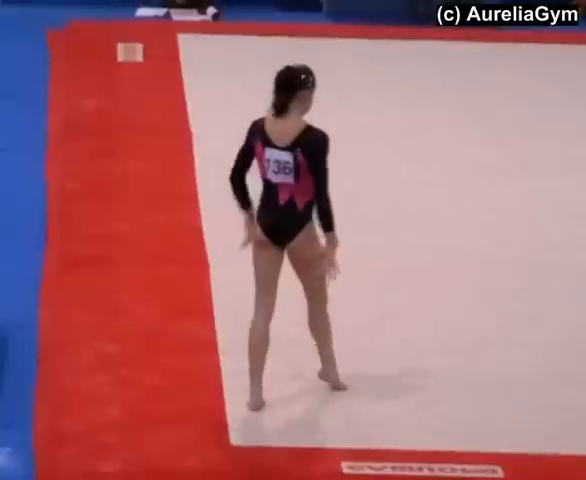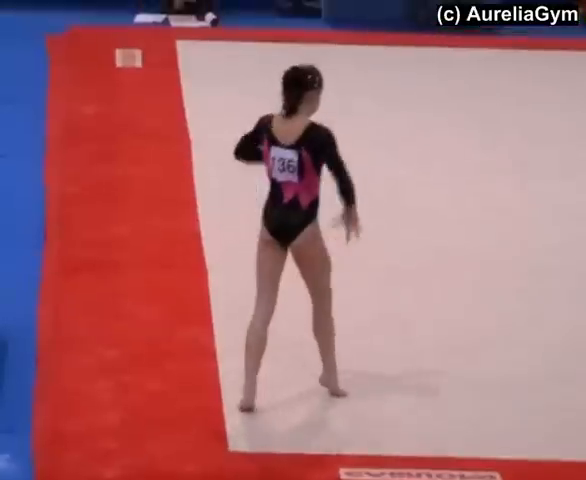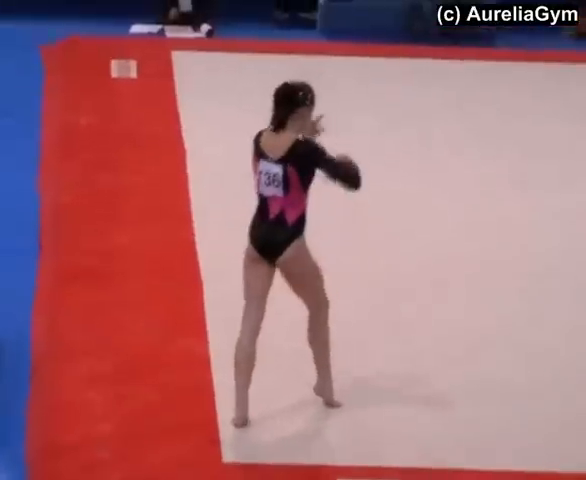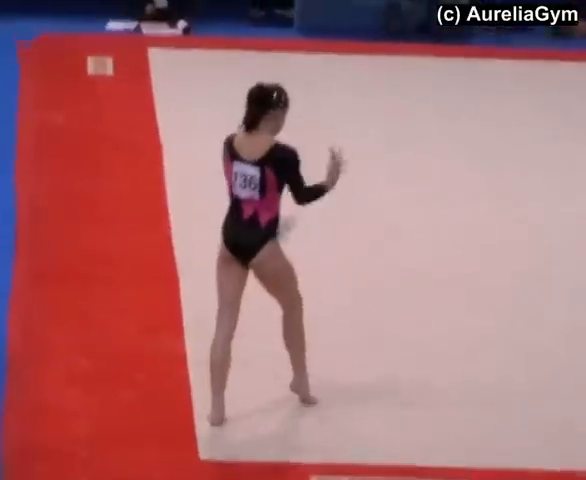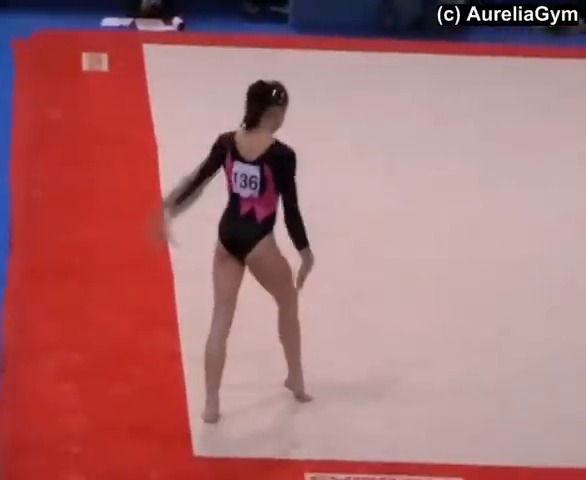
dt=0.2s
person 1, frame 1
left shoulder: (257, 129)
right shoulder: (315, 138)
left elbow: (236, 177)
right elbow: (321, 192)
left wrist: (249, 214)
right wrist: (330, 239)
left hip: (266, 223)
right hip: (298, 227)
left knee: (262, 309)
right knee: (317, 301)
left ankle: (255, 391)
right ankle: (330, 370)
person 1, frame 2
left shoulder: (266, 125)
right shoulder: (319, 135)
left elbow: (241, 152)
right elbow: (341, 178)
right wrist: (350, 210)
left hip: (271, 222)
right hip: (302, 225)
left knee: (263, 308)
right knee: (322, 300)
left ankle: (248, 390)
right ankle: (330, 375)
person 1, frame 3
left shoulder: (260, 140)
right shoulder: (307, 150)
right elbow: (352, 180)
right wrist: (344, 161)
left hip: (258, 237)
right hip: (288, 241)
left knee: (250, 322)
right knee: (319, 308)
left ankle: (240, 407)
right ankle: (325, 385)
person 1, frame 4
left shoulder: (230, 144)
right shoulder: (283, 155)
right elbow: (302, 196)
right wrist: (330, 180)
left hip: (231, 239)
right hip: (260, 243)
left knee: (225, 324)
right knee: (292, 307)
left ankle: (217, 407)
right ankle: (301, 384)
person 1, frame 5
left shoulder: (227, 142)
right shoulder: (283, 154)
left elbow: (199, 179)
right elbow: (290, 207)
left wrist: (170, 206)
right wrist: (305, 251)
left hip: (227, 235)
right hip: (257, 241)
left knee: (221, 321)
right knee: (288, 303)
left ankle: (211, 404)
right ankle: (296, 381)
